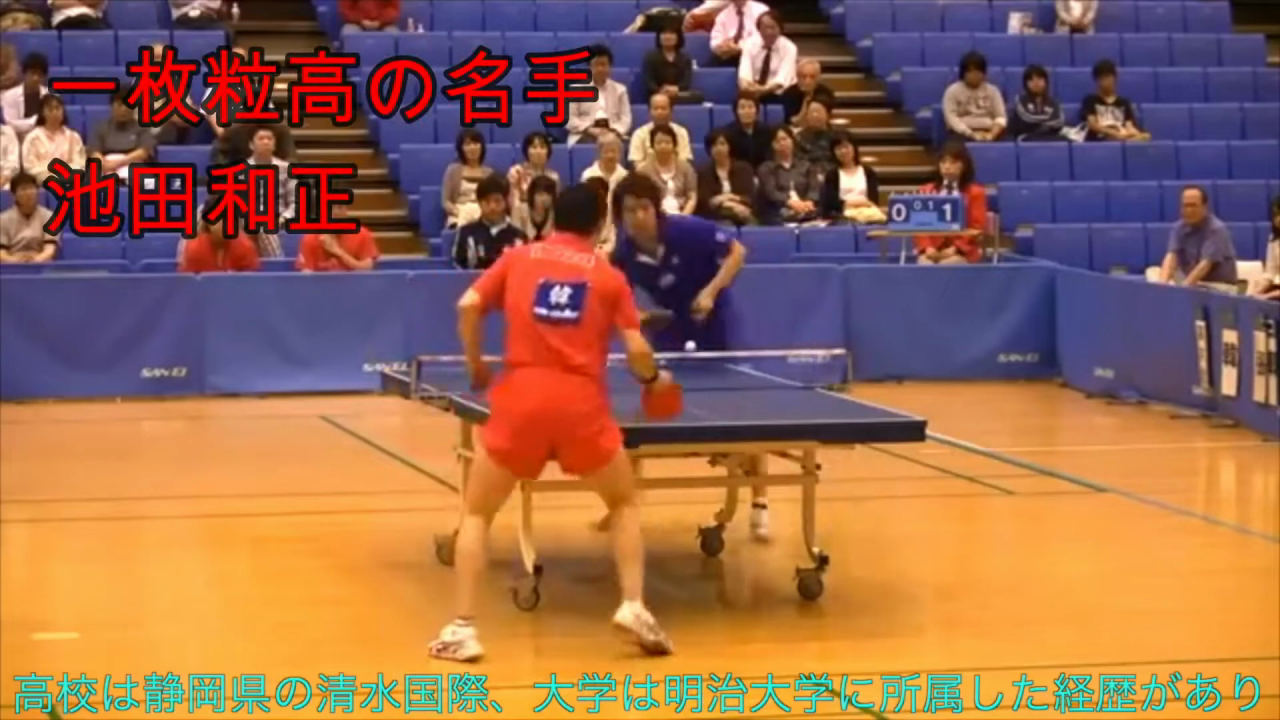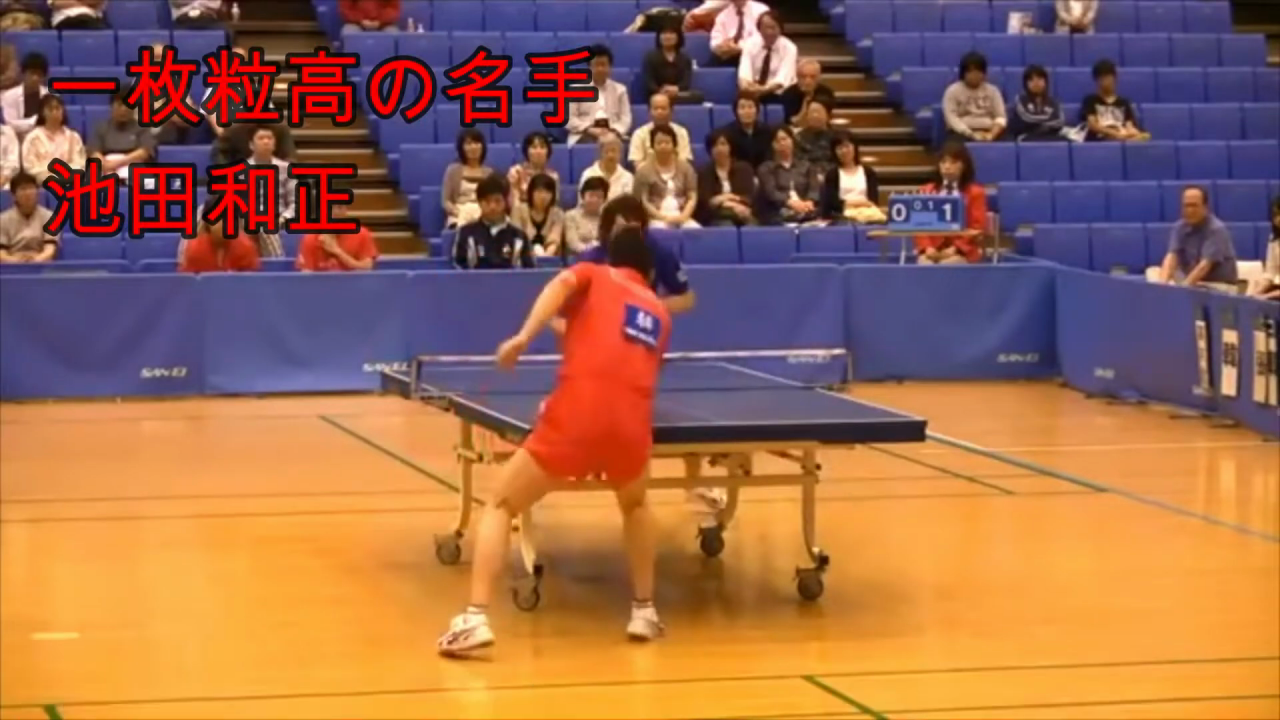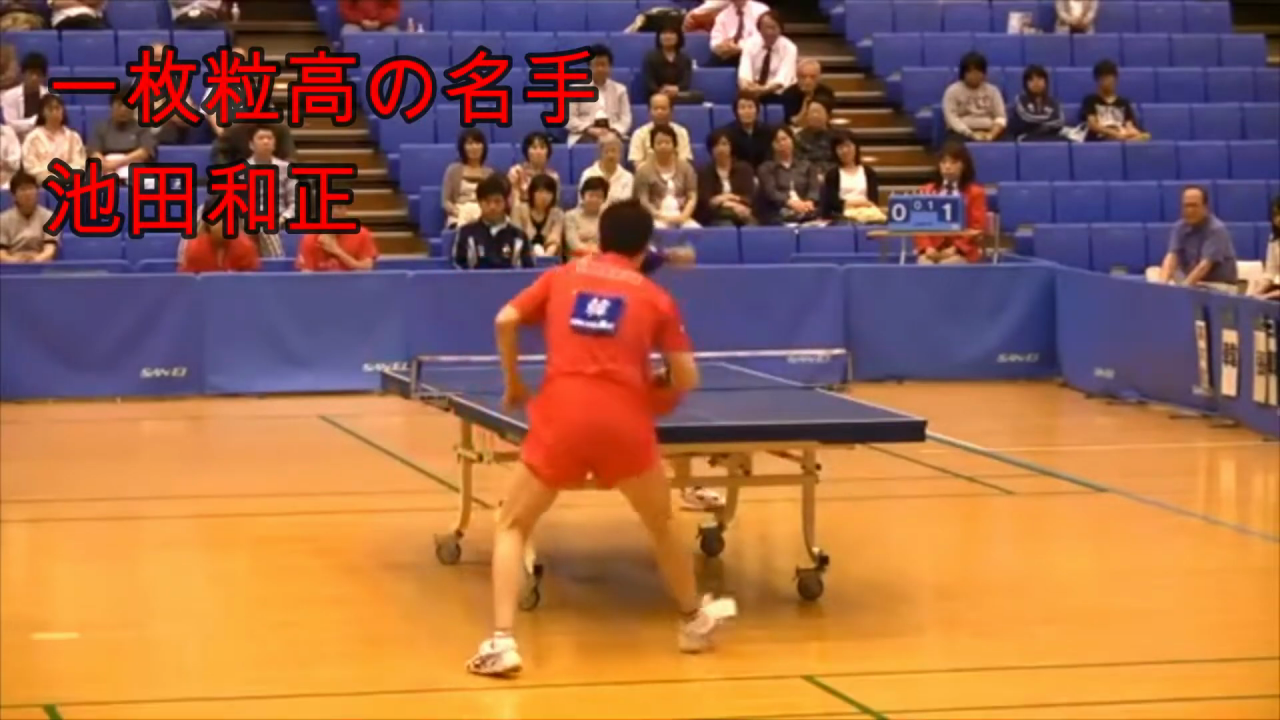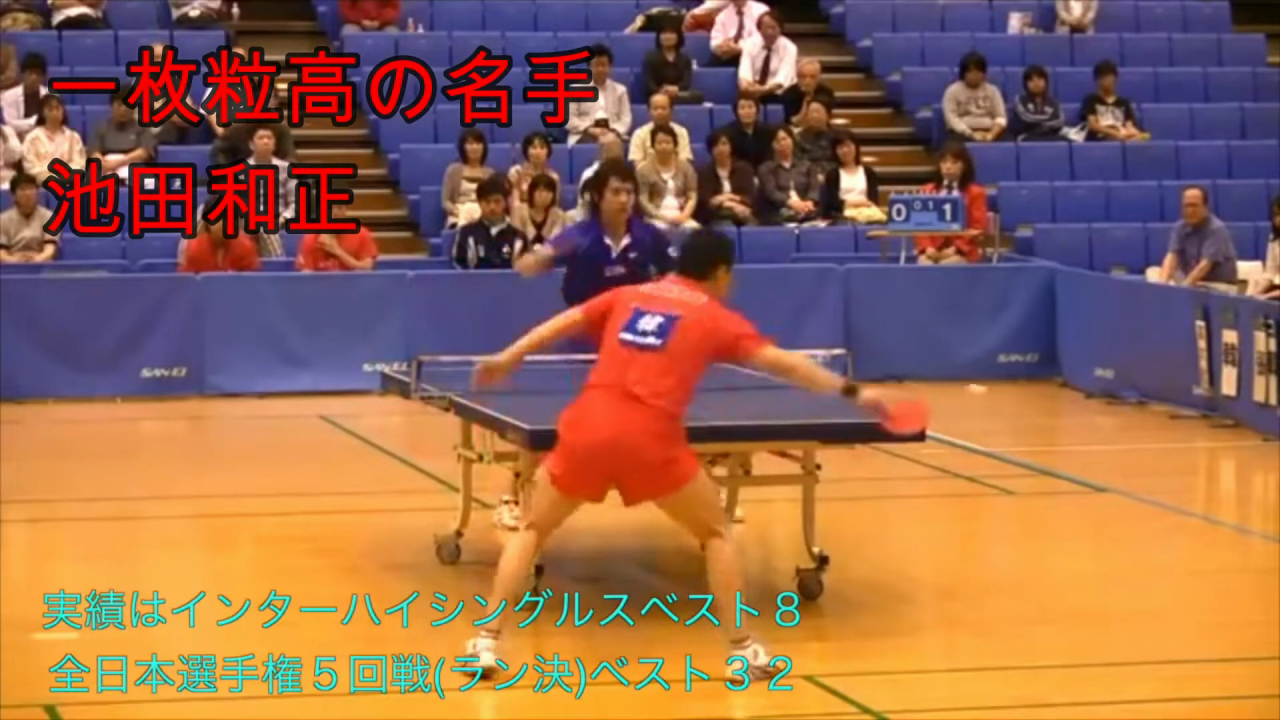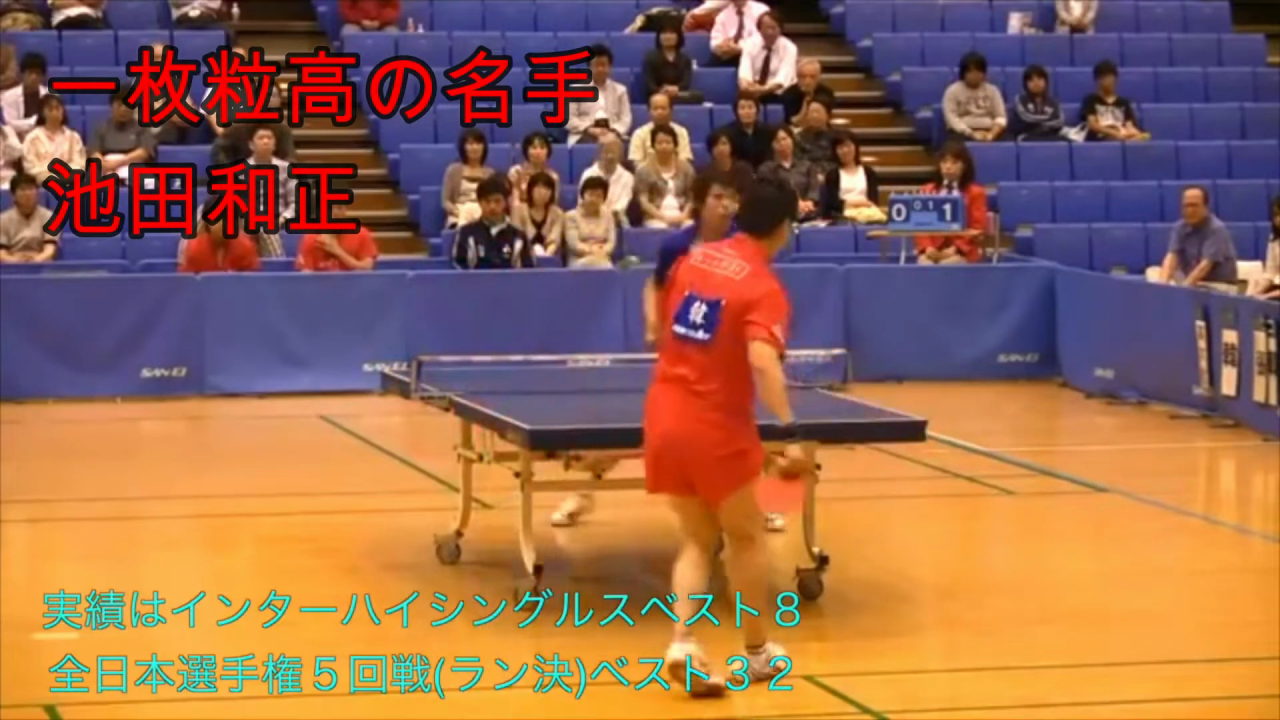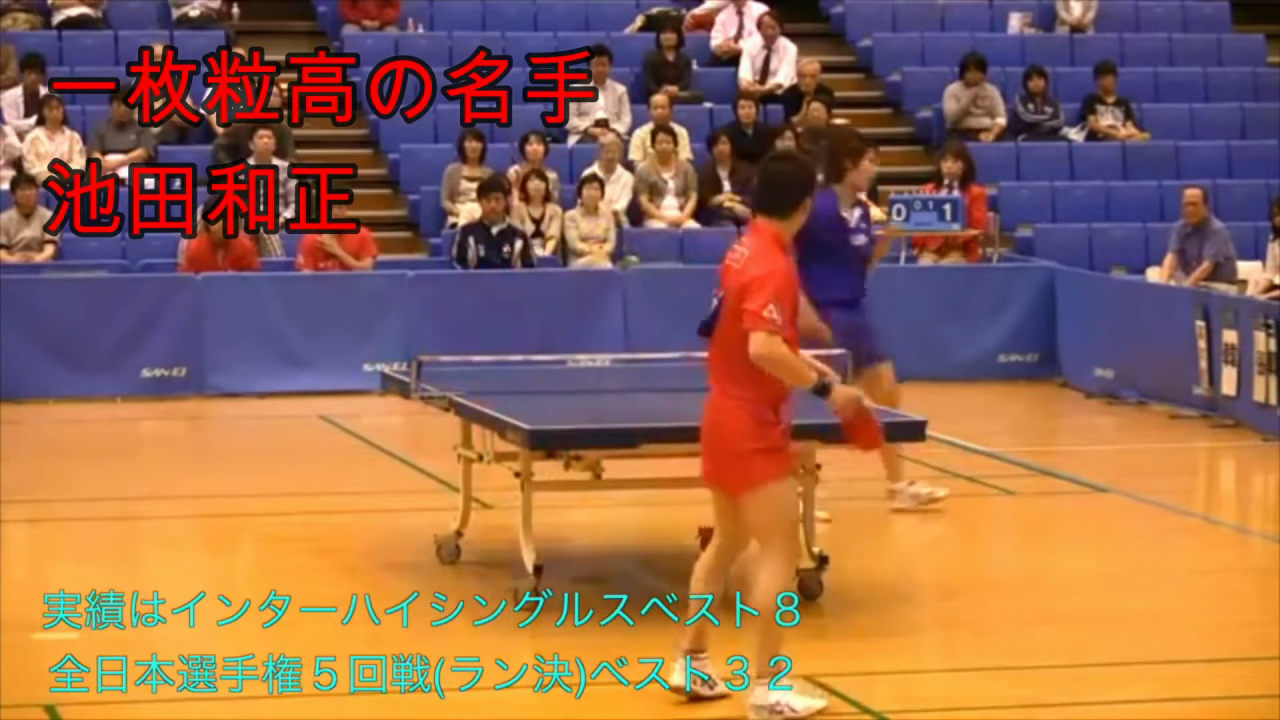
dt=0.4s
person 1, frame 1
left shoulder: (517, 259)
right shoulder: (609, 277)
left elbow: (468, 306)
right elbow: (636, 350)
left wrist: (474, 364)
right wrist: (653, 378)
left hip: (521, 401)
right hip: (583, 407)
left knee: (476, 513)
right knee: (625, 503)
left ankle: (462, 629)
right ankle: (634, 608)
person 1, frame 2
left shoulder: (591, 275)
right shoulder: (659, 311)
left elbow: (563, 283)
left wrist: (521, 339)
left hip: (576, 412)
right hip: (633, 421)
left knee: (500, 506)
right knee: (636, 506)
left ankle: (474, 618)
right ankle: (643, 611)
person 1, frame 3
left shoulder: (560, 276)
right shoulder: (656, 298)
left elbow: (505, 321)
right elbow: (688, 379)
left wrist: (513, 382)
right wrist: (664, 387)
left hip: (563, 414)
right hip: (625, 421)
left knee: (511, 527)
right knee: (662, 522)
left ankle: (502, 641)
right ankle: (695, 619)
person 1, frame 4
left shoulder: (627, 295)
right shoulder: (718, 320)
left elbow: (564, 323)
right elbow: (782, 361)
left wrist: (506, 360)
right wrist: (851, 391)
left hip: (589, 428)
right hip: (650, 439)
left knee: (530, 530)
right knee: (715, 534)
left ankle: (486, 642)
right ankle: (742, 649)
person 1, frame 5
left shoulder: (692, 259)
right shoulder: (764, 288)
left elbow: (664, 322)
right elbow: (762, 362)
right wrist: (792, 434)
left hip: (664, 418)
right hip: (717, 429)
left knee: (698, 543)
right knee: (747, 539)
left ankle: (683, 644)
right ankle: (757, 652)
person 1, frame 6
left shoulder: (746, 250)
right shoulder: (773, 267)
right elbow: (764, 351)
left wrist: (809, 366)
right wrist: (826, 388)
left hip: (727, 417)
right hip: (751, 425)
left knee: (726, 542)
right knee: (780, 552)
left ankle: (690, 662)
person 2, frame 1
left shoulder: (688, 231)
right shoulder: (623, 254)
left elbow: (737, 253)
left wrist: (710, 291)
left hip: (711, 333)
right hip: (668, 336)
left ankle: (760, 504)
person 2, frame 2
left shoulder: (660, 257)
right shoulder: (588, 265)
left elbow: (686, 299)
right elbow: (554, 314)
left wrist: (656, 307)
right wrist: (574, 333)
left hip: (646, 349)
right hip: (599, 351)
left knee: (687, 415)
right knee: (560, 422)
left ankle: (696, 488)
right ankle: (524, 501)
person 2, frame 3
left shoulder: (644, 264)
right shoulder: (586, 275)
left elbow: (679, 257)
left wrist: (676, 255)
left hip: (627, 364)
right hip: (584, 363)
left knee: (670, 417)
right knee: (555, 431)
left ankle: (689, 489)
right ankle: (514, 501)
person 2, frame 4
left shoulder: (649, 236)
right shoulder: (578, 238)
left elbow: (672, 279)
right elbow: (527, 268)
right wrist: (537, 259)
left hip: (637, 338)
right hip: (588, 341)
left knee: (674, 414)
right knee: (555, 425)
left ankle: (712, 495)
right ankle: (514, 498)
person 2, frame 5
left shoulder: (744, 247)
right shoulder: (677, 245)
left elbow: (756, 300)
right elbow: (656, 288)
right wrist: (654, 325)
left hip: (730, 341)
right hip: (684, 345)
right knee: (643, 422)
left ankle: (767, 497)
right ankle: (586, 495)
person 2, frame 6
left shoulder: (862, 211)
right shoulder: (818, 208)
left wrist: (880, 247)
left hip: (855, 314)
right hip: (825, 318)
left knee: (889, 396)
left ankle: (900, 486)
